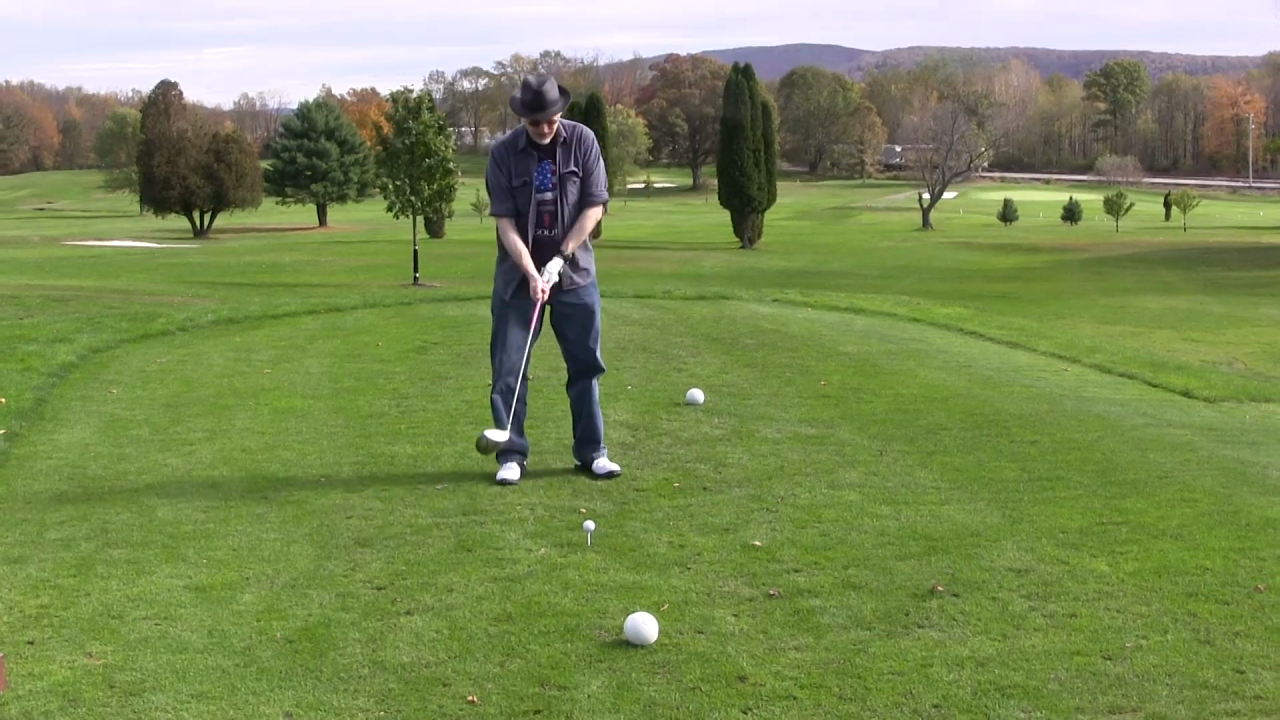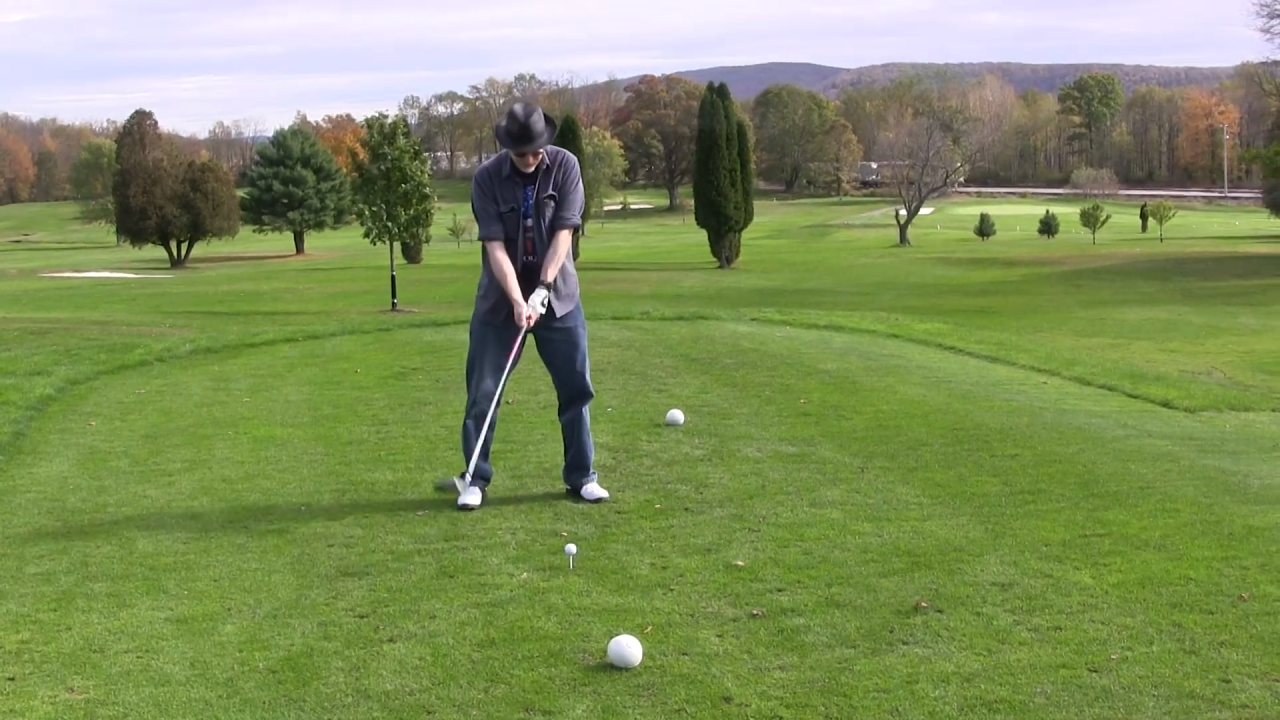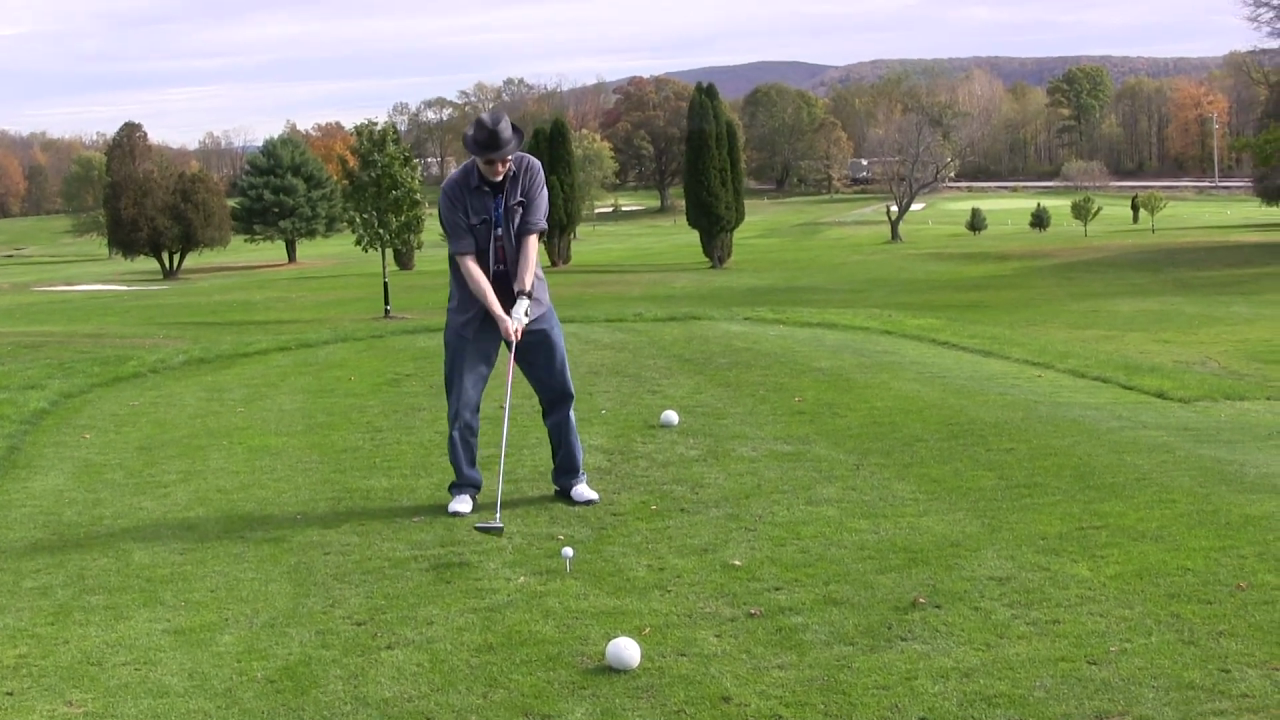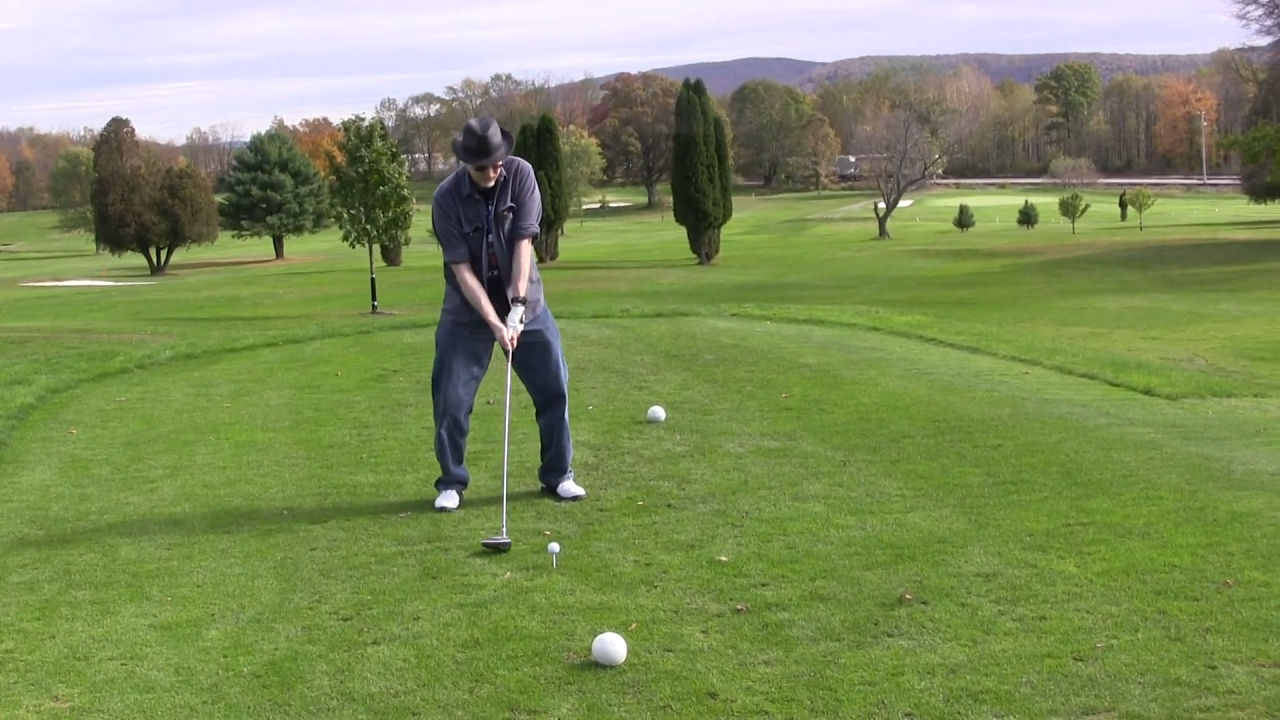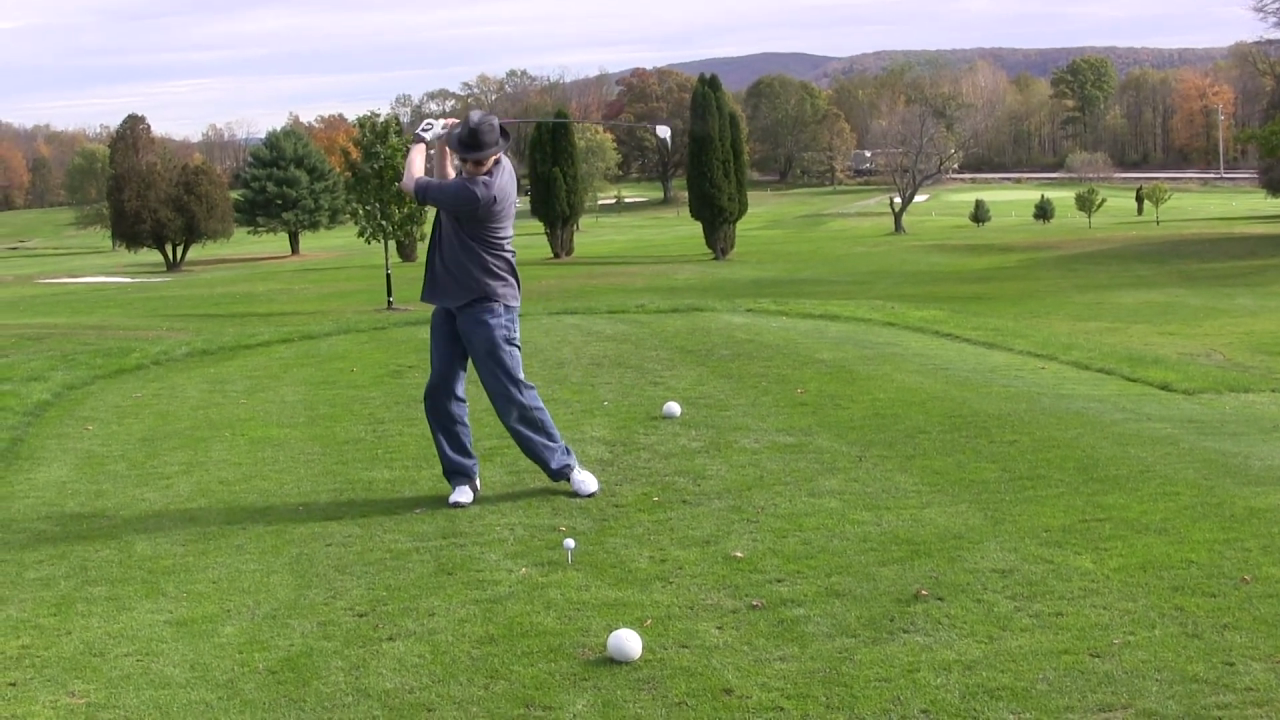
dt=1s
person 1, frame 1
left shoulder: (583, 140)
right shoulder: (503, 152)
left elbow: (594, 206)
right elbow: (505, 221)
left wrist: (561, 259)
right wrist: (531, 273)
left hip: (574, 271)
right hip: (518, 274)
left knee: (585, 363)
right knee: (508, 365)
left ankle: (591, 451)
right ankle: (512, 453)
person 1, frame 2
left shoulder: (565, 165)
right shoulder: (487, 177)
left elbow: (563, 233)
right elbow: (495, 247)
left wrist: (541, 291)
right wrist: (517, 302)
left hip: (558, 293)
right hip: (500, 297)
left knee: (576, 387)
right knee: (482, 390)
left ankle: (581, 475)
right ankle: (476, 478)
person 1, frame 3
left shoulder: (530, 170)
right shoulder: (454, 189)
left elbow: (530, 239)
right elbow: (466, 260)
left wrist: (522, 300)
right wrist: (498, 314)
left hip: (529, 300)
right hip: (474, 308)
left knee: (558, 389)
right knee: (462, 399)
left ankle: (570, 477)
right ankle: (465, 486)
person 1, frame 4
left shoulder: (521, 174)
right shoulder: (446, 197)
left elbow: (523, 242)
right elbow: (460, 268)
left wrist: (517, 304)
right wrist: (492, 321)
left hip: (525, 302)
right hip: (468, 310)
left knee: (553, 389)
right knee: (452, 400)
left ankle: (557, 474)
right ankle: (452, 482)
person 1, frame 5
left shoulder: (483, 190)
right shoulder: (474, 174)
left elbow: (415, 185)
right elbow: (449, 188)
left wrist: (421, 141)
right wrist: (441, 144)
left hip: (488, 303)
right hip: (450, 299)
left knee: (510, 392)
right knee: (440, 392)
left ankle: (563, 465)
right ankle: (463, 476)
